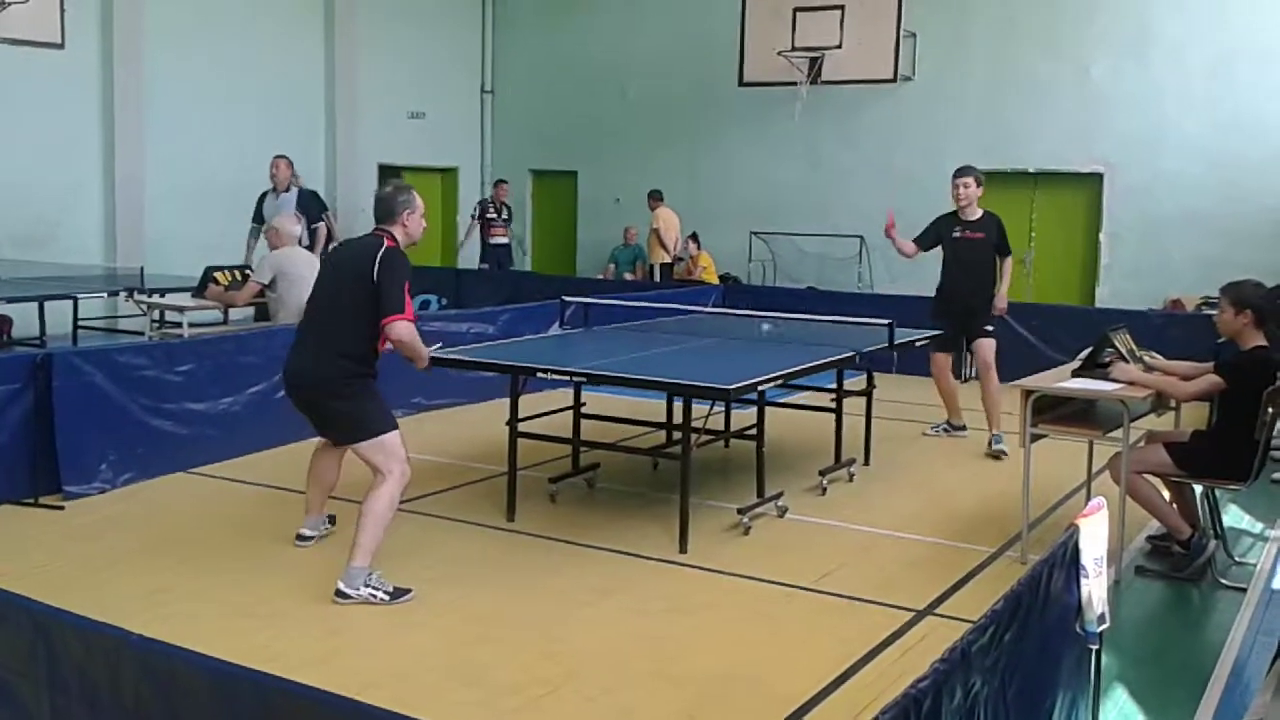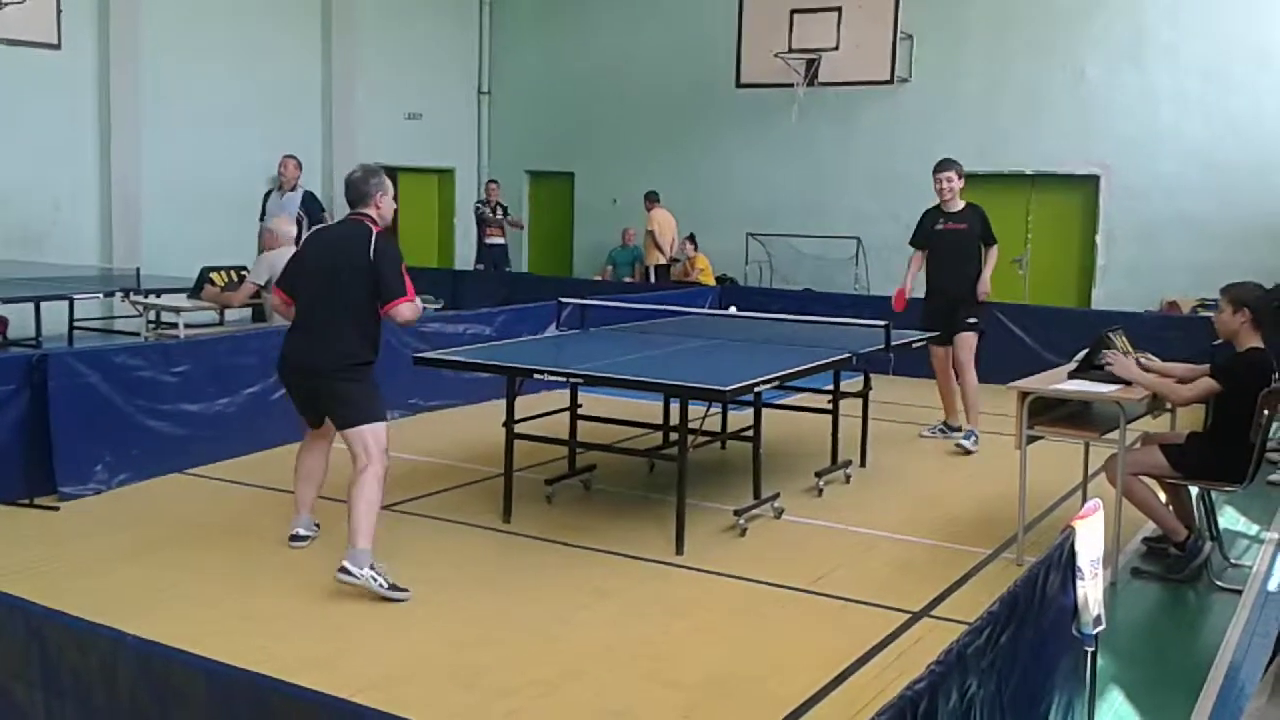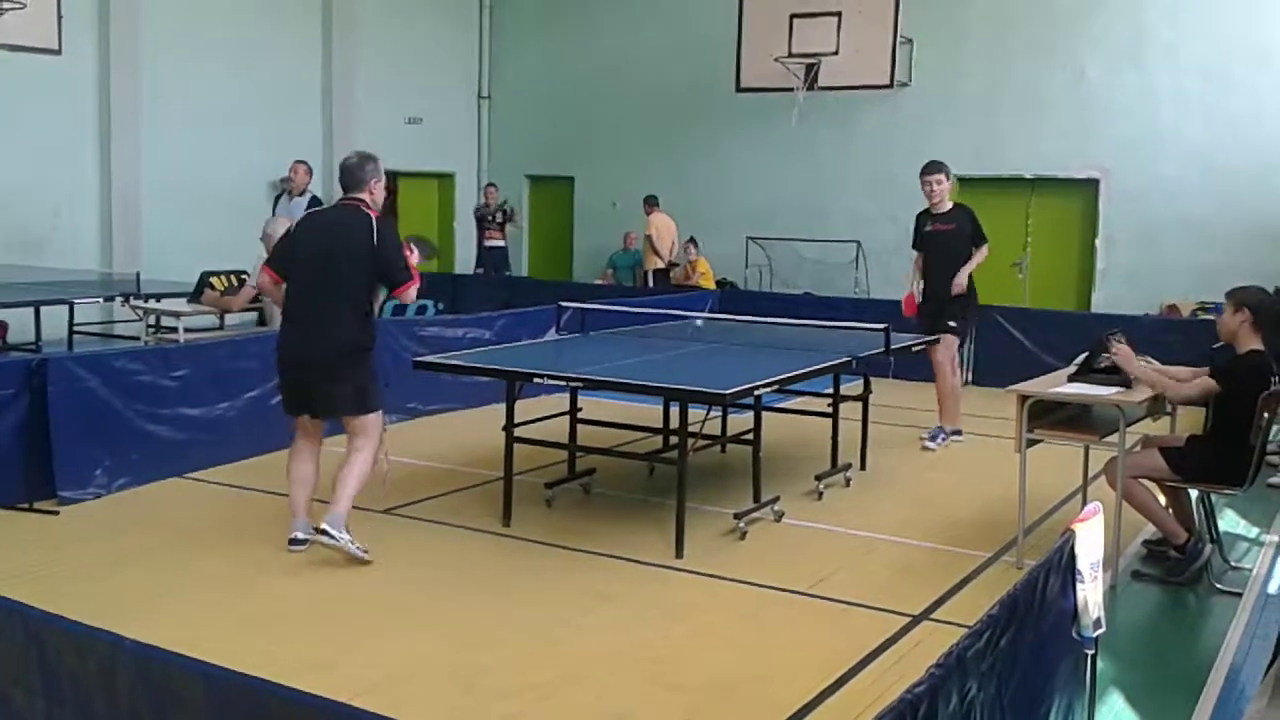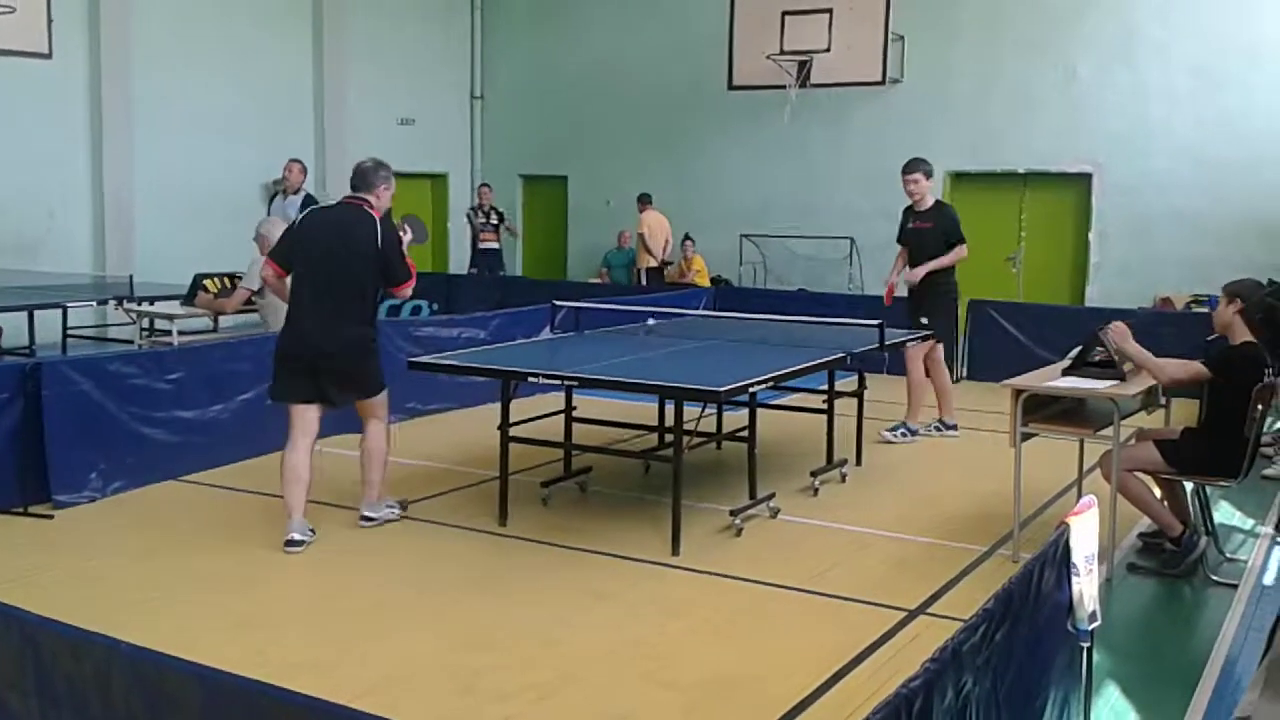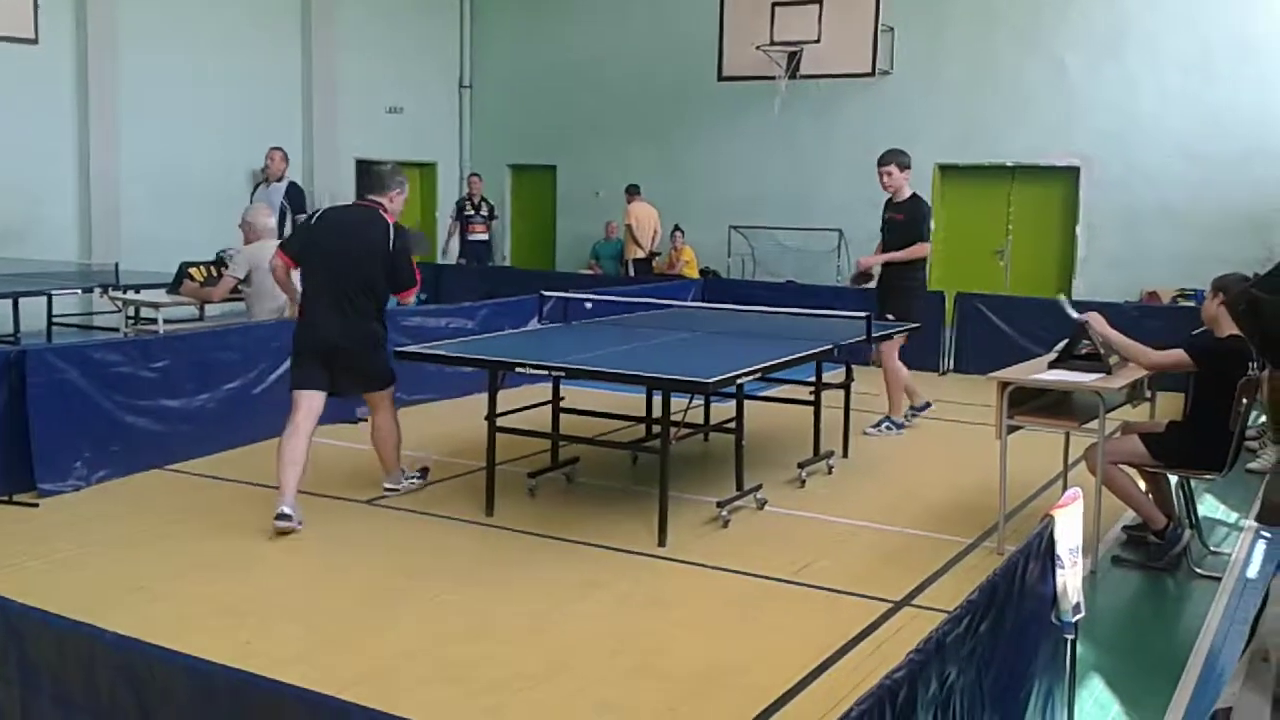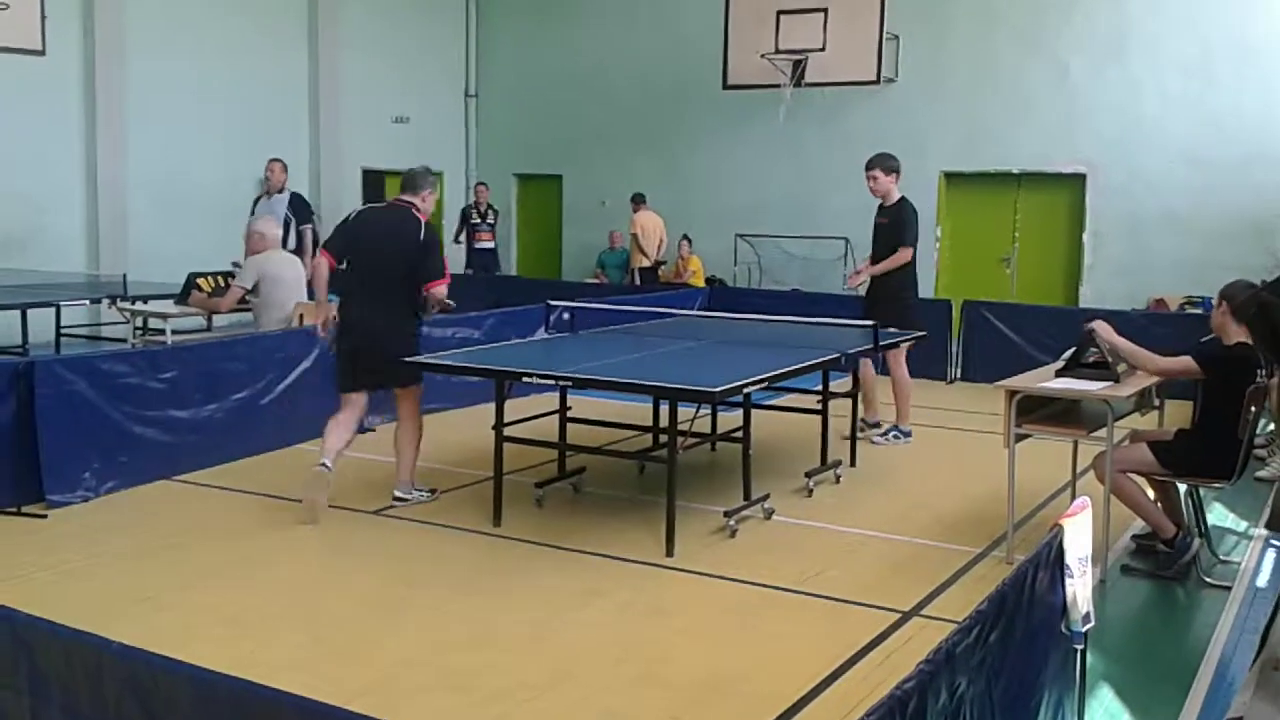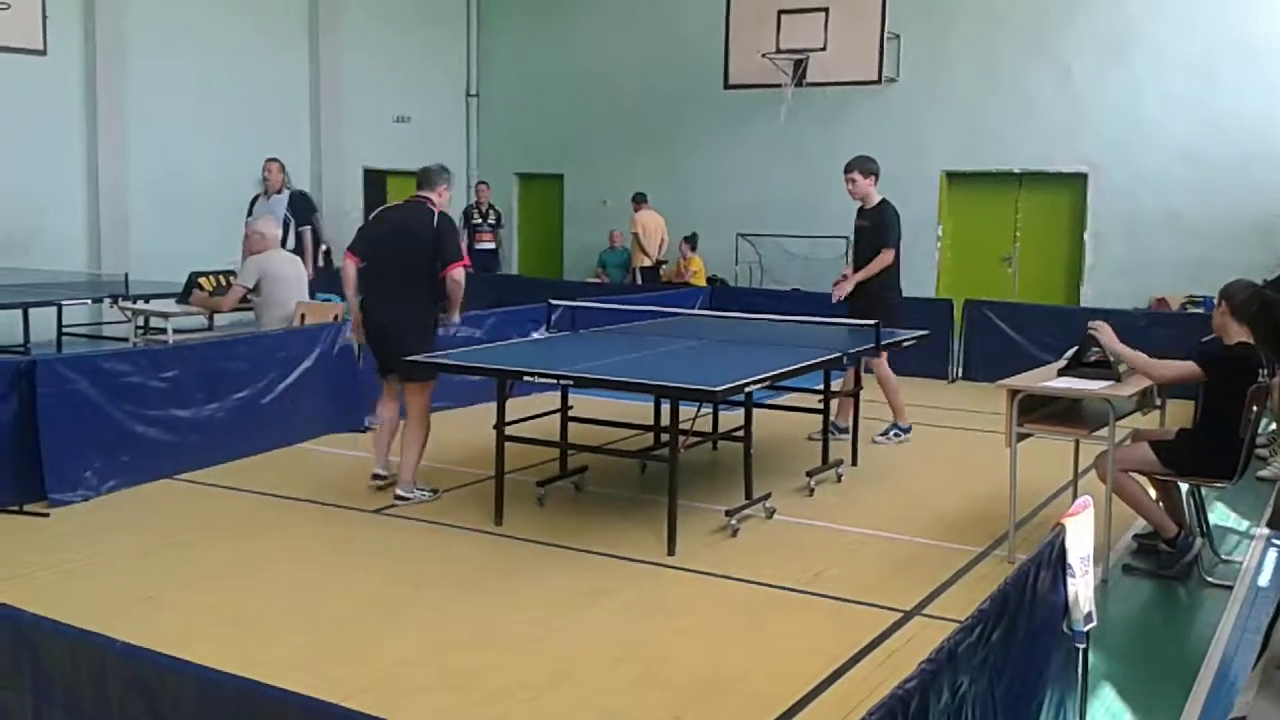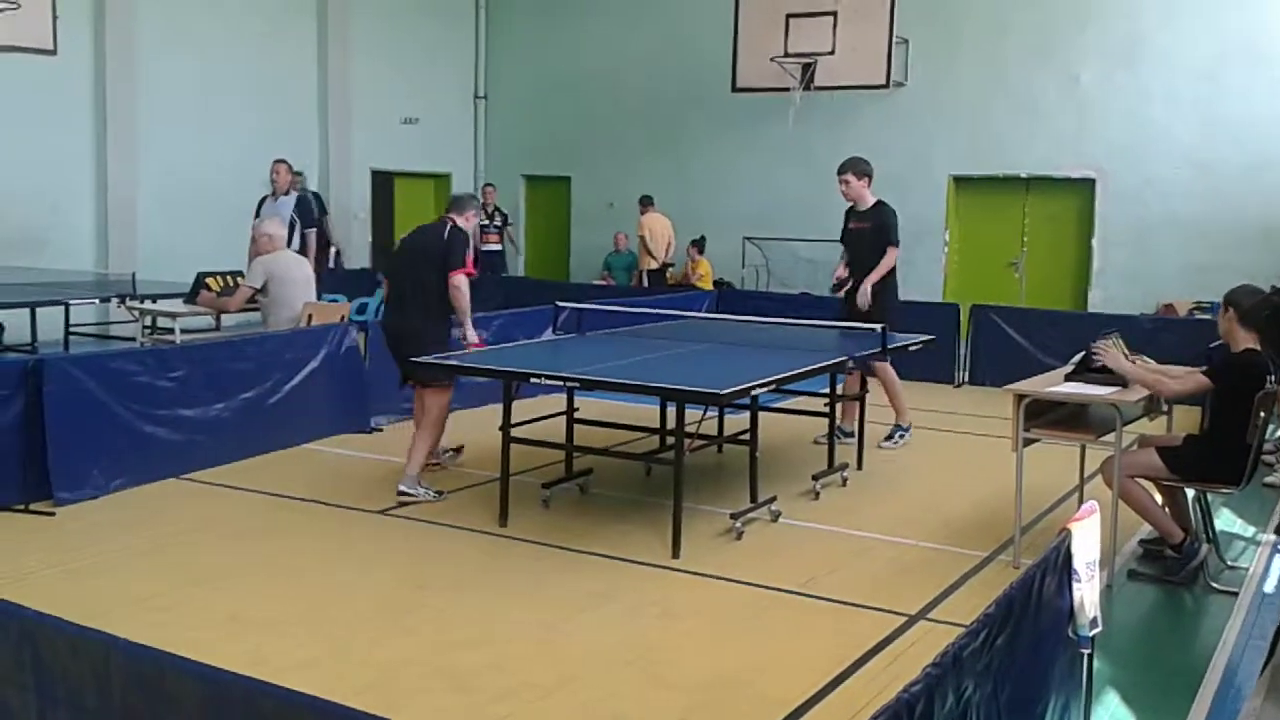
dt=0.2s
person 1, frame 1
left shoulder: (345, 250)
right shoulder: (391, 258)
right elbow: (399, 331)
right wrist: (421, 354)
left hip: (301, 371)
right hip: (340, 379)
left knee: (336, 439)
right knee: (394, 471)
left ankle: (312, 523)
right ankle: (356, 580)
person 1, frame 2
left shoulder: (317, 237)
right shoulder: (380, 243)
left elbow: (279, 300)
right elbow: (401, 312)
right wrist: (418, 307)
left hip: (295, 360)
right hip: (345, 366)
left knee: (318, 434)
right knee: (372, 460)
left ankle: (302, 524)
right ankle: (359, 560)
person 1, frame 3
left shoulder: (307, 222)
right shoulder: (378, 228)
left elbow: (267, 281)
right elbow: (407, 294)
right wrist: (411, 265)
left hip: (294, 350)
right hip: (345, 353)
left knee: (306, 438)
right knee: (366, 439)
left ankle: (300, 528)
right ankle: (336, 523)
person 1, frame 4
left shoulder: (309, 218)
right shoulder: (381, 229)
left elbow: (270, 274)
right elbow: (404, 290)
right wrist: (403, 250)
left hip: (298, 342)
right hip: (351, 343)
left knee: (301, 434)
right knee: (375, 417)
left ankle: (296, 528)
right ankle: (373, 505)
person 1, frame 5
left shoulder: (322, 218)
right shoulder: (391, 232)
left elbow: (279, 264)
right elbow: (407, 296)
left wrist: (299, 299)
right wrist: (404, 261)
left hip: (313, 335)
right hip: (362, 336)
left knee: (301, 419)
right knee: (383, 407)
left ankle: (287, 505)
right ankle: (395, 477)
person 1, frame 6
left shoulder: (359, 217)
right shoulder: (424, 230)
left elbow: (321, 263)
right elbow: (438, 293)
left wrist: (322, 309)
right wrist: (434, 305)
left hip: (352, 330)
right hip: (396, 333)
left knee: (350, 411)
right knee: (408, 409)
left ankle: (324, 465)
right ankle: (405, 488)
person 1, frame 7
left shoulder: (380, 216)
right shoulder: (440, 222)
left elbow: (349, 264)
right elbow: (455, 276)
left wrist: (355, 310)
right wrist: (452, 311)
left hip: (375, 320)
right hip: (413, 323)
left knee: (391, 393)
right knee: (418, 406)
left ankle: (381, 467)
right ankle: (406, 486)
person 1, frame 8
left shoulder: (413, 236)
right shoulder: (456, 235)
left elbow: (388, 285)
right elbow: (457, 283)
right wrist: (467, 326)
left hip: (395, 328)
right hip: (426, 328)
left knee: (425, 393)
right knee: (437, 405)
left ankle: (431, 454)
right ankle: (410, 482)
person 2, frame 1
left shoulder: (1252, 363)
right shoulder: (1255, 357)
left elbow: (1187, 391)
right elbow: (1199, 370)
left wrist: (1136, 376)
right wrist: (1154, 364)
left hip: (1230, 457)
right hip: (1231, 446)
left knee: (1121, 465)
right knee: (1155, 440)
left ankle: (1190, 541)
right ankle: (1191, 531)
person 2, frame 2
left shoulder: (1247, 364)
right shoulder: (1251, 358)
left elbow: (1183, 395)
right elbow: (1195, 372)
left wrist: (1134, 374)
right wrist: (1149, 365)
left hip: (1226, 459)
right hip: (1227, 448)
left knee: (1117, 466)
right knee: (1150, 441)
left ankle: (1185, 543)
right ankle: (1187, 533)
person 2, frame 3
left shoulder: (1246, 366)
right shoulder: (1253, 361)
left elbow: (1181, 393)
right elbow: (1196, 375)
left wrist: (1135, 369)
right wrist: (1152, 368)
left hip: (1225, 461)
right hip: (1228, 451)
left knee: (1117, 469)
right knee: (1150, 444)
left ankle: (1186, 546)
right ankle: (1187, 536)
person 2, frame 4
left shoulder: (1238, 357)
right shoulder: (1249, 352)
left elbow: (1171, 376)
right elbow: (1190, 367)
left wrist: (1128, 346)
right wrist: (1145, 358)
left hip: (1220, 453)
right hip: (1223, 443)
left knee: (1112, 461)
right knee: (1145, 437)
left ankle: (1181, 538)
right ankle: (1182, 528)
person 2, frame 5
left shoulder: (1222, 349)
right shoulder: (1237, 346)
left elbow: (1152, 361)
right elbow: (1170, 359)
left wrist: (1105, 331)
right wrist: (1121, 349)
left hip: (1205, 447)
right hip: (1210, 437)
left knee: (1097, 454)
right knee: (1130, 430)
left ankle: (1165, 531)
right ankle: (1166, 521)
person 2, frame 6
left shoulder: (1230, 357)
right shoulder: (1247, 354)
left elbow: (1160, 367)
right elbow: (1175, 367)
left wrist: (1112, 338)
right wrist: (1127, 355)
left hip: (1213, 455)
right hip: (1219, 446)
left knee: (1105, 463)
right knee: (1139, 439)
left ankle: (1174, 540)
right ankle: (1175, 530)
person 2, frame 7
left shoulder: (1231, 357)
right shoulder: (1251, 354)
left elbow: (1163, 375)
right elbow: (1181, 369)
left wrist: (1115, 346)
right wrist: (1136, 358)
left hip: (1215, 455)
right hip: (1221, 445)
left knee: (1107, 462)
right knee: (1141, 438)
left ankle: (1176, 539)
right ankle: (1177, 530)
person 2, frame 8
left shoulder: (1240, 365)
right shoulder: (1255, 360)
left elbow: (1173, 389)
right elbow: (1192, 375)
left wrist: (1123, 366)
right wrist: (1145, 367)
left hip: (1222, 461)
right hip: (1228, 451)
left knee: (1113, 468)
right knee: (1148, 444)
left ankle: (1182, 545)
right ankle: (1183, 535)
person 3, frame 1
left shoulder: (992, 223)
right shoulder: (944, 223)
left elbow: (1006, 259)
right elbow: (911, 250)
left wrist: (1002, 292)
right wrist: (894, 237)
left hip: (981, 306)
right hip: (947, 306)
left knee: (986, 363)
right knee: (939, 368)
left ankle: (995, 434)
right ankle: (955, 422)
person 3, frame 2
left shoulder: (975, 214)
right shoulder: (930, 217)
left elbow: (992, 248)
right elbow: (919, 253)
left wrist: (985, 276)
right wrist: (908, 280)
left hip: (968, 299)
right hip: (936, 299)
left knee: (964, 360)
right knee: (940, 363)
left ankle: (972, 429)
right ankle: (952, 423)
person 3, frame 3
left shoulder: (964, 214)
right shoulder: (922, 219)
left elbow: (982, 249)
left wrist: (965, 271)
right wrist: (914, 283)
left hip: (959, 299)
right hip: (932, 300)
left knee: (943, 360)
right knee: (944, 363)
left ankle: (945, 427)
right ankle: (952, 426)
person 3, frame 4
left shoulder: (944, 212)
right shoulder: (908, 214)
left elbow: (961, 250)
left wrist: (926, 268)
right wrist: (894, 274)
left hip: (940, 295)
right hip: (918, 295)
left knee: (913, 354)
right knee: (933, 359)
left ankle: (910, 424)
right ankle: (947, 421)
person 3, frame 5
left shoulder: (918, 206)
right shoulder: (889, 205)
left elbow: (923, 248)
left wrist: (881, 259)
right wrist: (868, 262)
left hip: (907, 290)
right hip: (887, 287)
left knee: (886, 350)
right knee: (883, 354)
left ankle: (895, 418)
right ankle: (918, 401)
person 3, frame 6
left shoulder: (905, 211)
right shoulder: (881, 209)
left elbow: (905, 255)
left wrist: (868, 273)
right wrist: (865, 266)
left hip: (899, 298)
right hip: (878, 295)
left knee: (895, 360)
right knee: (861, 355)
left ankle: (903, 427)
right ankle: (870, 418)
person 3, frame 7
left shoulder: (887, 213)
right shoulder: (861, 213)
left elbow: (887, 256)
left wrist: (852, 281)
right wrist: (850, 270)
left hip: (883, 300)
right hip: (861, 299)
left knee: (876, 361)
left ankle: (902, 424)
right ankle: (840, 424)
person 3, frame 8
left shoulder: (884, 213)
right shoulder: (849, 215)
left elbow: (892, 255)
left wrist: (867, 284)
right wrist: (842, 268)
left hip: (878, 301)
right hip: (853, 300)
left knee: (879, 363)
right knee: (852, 363)
left ankle: (903, 423)
right ankle: (846, 428)
